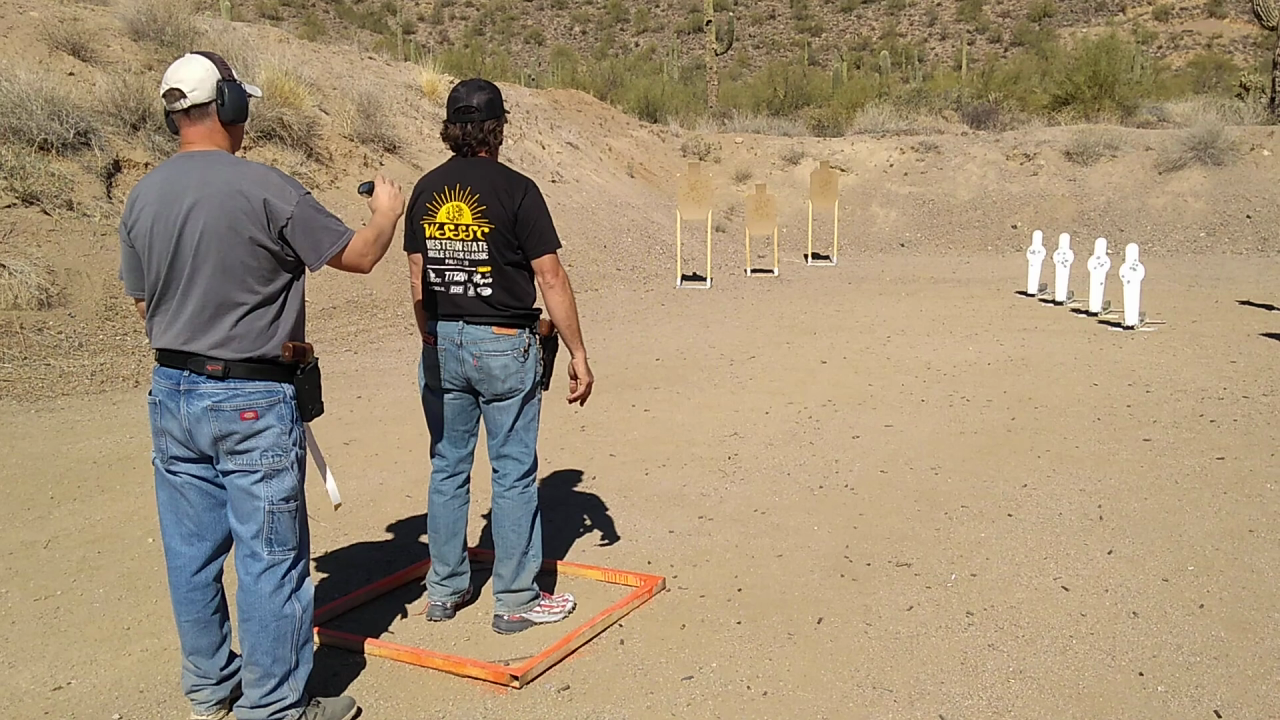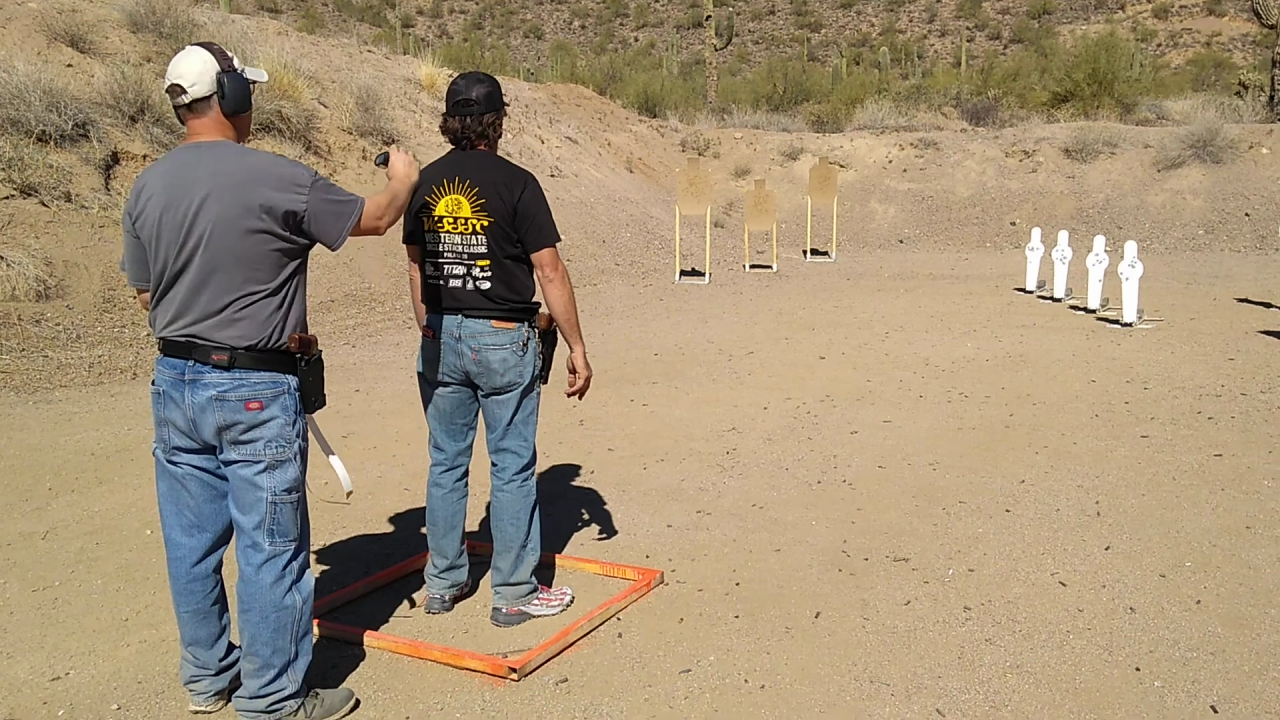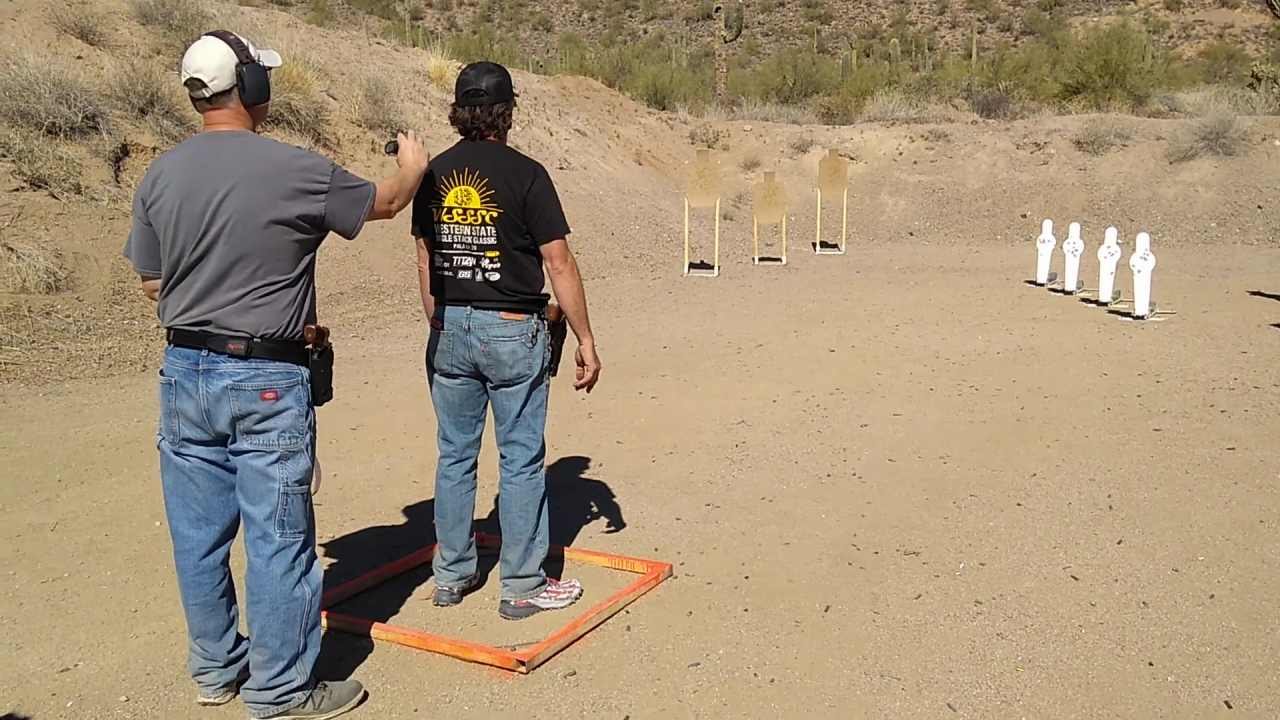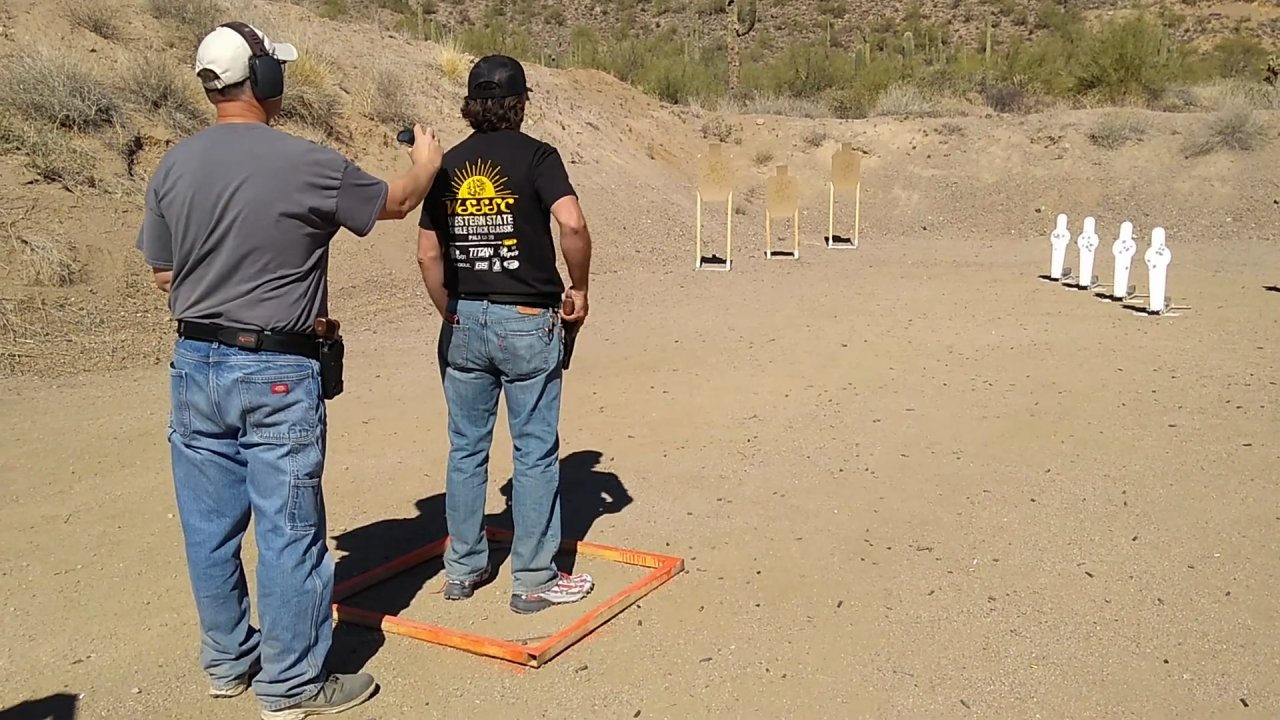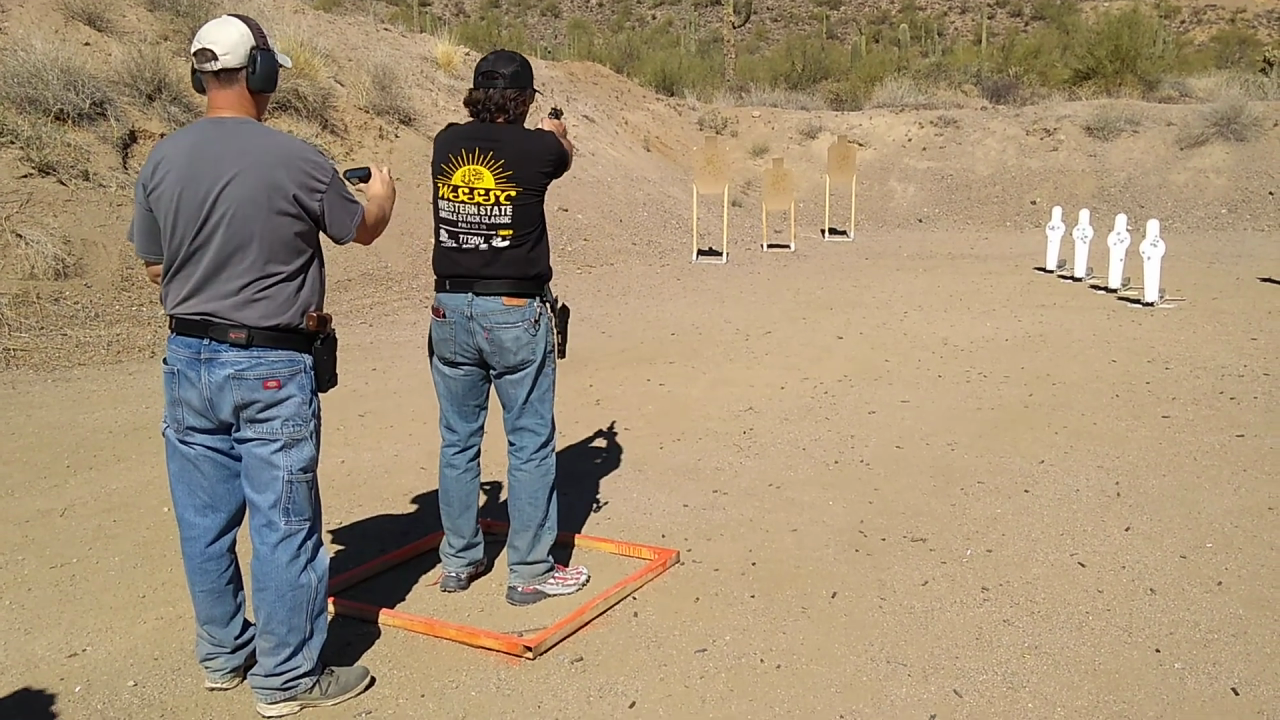
dt=0.7s
person 1, frame 1
left shoulder: (141, 196)
right shoulder: (264, 188)
left elbow: (143, 302)
right elbow: (359, 255)
right wrist: (388, 211)
left hip: (172, 391)
right hip: (251, 401)
left knee: (191, 550)
right knee: (269, 555)
person 1, frame 2
left shoulder: (146, 187)
right shoulder: (277, 179)
left elbow: (144, 293)
right elbow: (374, 219)
right wrist: (403, 181)
left hip: (174, 381)
right hip: (254, 391)
left knee: (192, 540)
right knee: (269, 546)
person 1, frame 3
left shoulder: (159, 175)
right shoulder: (297, 171)
left elbow: (152, 283)
right elbow: (384, 202)
right wrist: (413, 166)
left hip: (185, 372)
right hip: (266, 381)
left knee: (199, 532)
right knee: (277, 537)
person 1, frame 4
left shoulder: (172, 165)
right shoulder: (307, 164)
left elbow: (163, 273)
right elbow: (396, 203)
right wrist: (426, 162)
left hip: (195, 364)
right hip: (277, 373)
left knee: (210, 524)
right knee: (288, 530)
left ankle: (227, 660)
person 1, frame 5
left shoulder: (160, 160)
right shoulder: (295, 160)
left elbow: (155, 268)
right elbow: (363, 230)
right wrist: (382, 195)
left hip: (188, 360)
right hip: (269, 368)
left knee: (204, 520)
right knee: (283, 524)
left ankle: (223, 653)
person 2, frame 1
left shoulder: (426, 190)
right shoulder: (516, 190)
left elbow: (417, 276)
right elbow: (551, 278)
right wrist: (578, 353)
left hip: (442, 343)
right hip: (503, 344)
left knee: (447, 468)
right knee: (513, 473)
left ankle: (444, 589)
right ankle: (516, 600)
person 2, frame 2
left shoulder: (425, 183)
right shoulder: (515, 183)
left elbow: (416, 269)
right elbow: (551, 273)
right wrist: (577, 348)
left hip: (442, 338)
right hip: (503, 337)
left knee: (446, 463)
right knee: (512, 467)
left ankle: (442, 582)
right ankle: (515, 593)
person 2, frame 3
left shoulder: (433, 174)
right shoulder: (525, 174)
left elbow: (425, 261)
right elbow: (559, 264)
right wrist: (585, 340)
left hip: (450, 329)
right hip: (512, 330)
left knee: (455, 455)
right knee: (521, 459)
left ankle: (451, 574)
right ankle: (523, 586)
person 2, frame 4
left shoulder: (447, 164)
right shoulder: (535, 157)
left elbow: (428, 253)
right elbow: (571, 222)
right wrist: (579, 283)
left hip: (463, 320)
right hip: (527, 323)
left knee: (466, 448)
right knee: (534, 454)
left ankle: (463, 568)
right ankle: (533, 581)
person 2, frame 5
left shoulder: (446, 143)
right shoulder: (538, 148)
left hip: (451, 310)
right hip: (515, 314)
left knee: (458, 441)
right knee: (530, 444)
left ankle: (459, 560)
right ankle: (530, 572)
